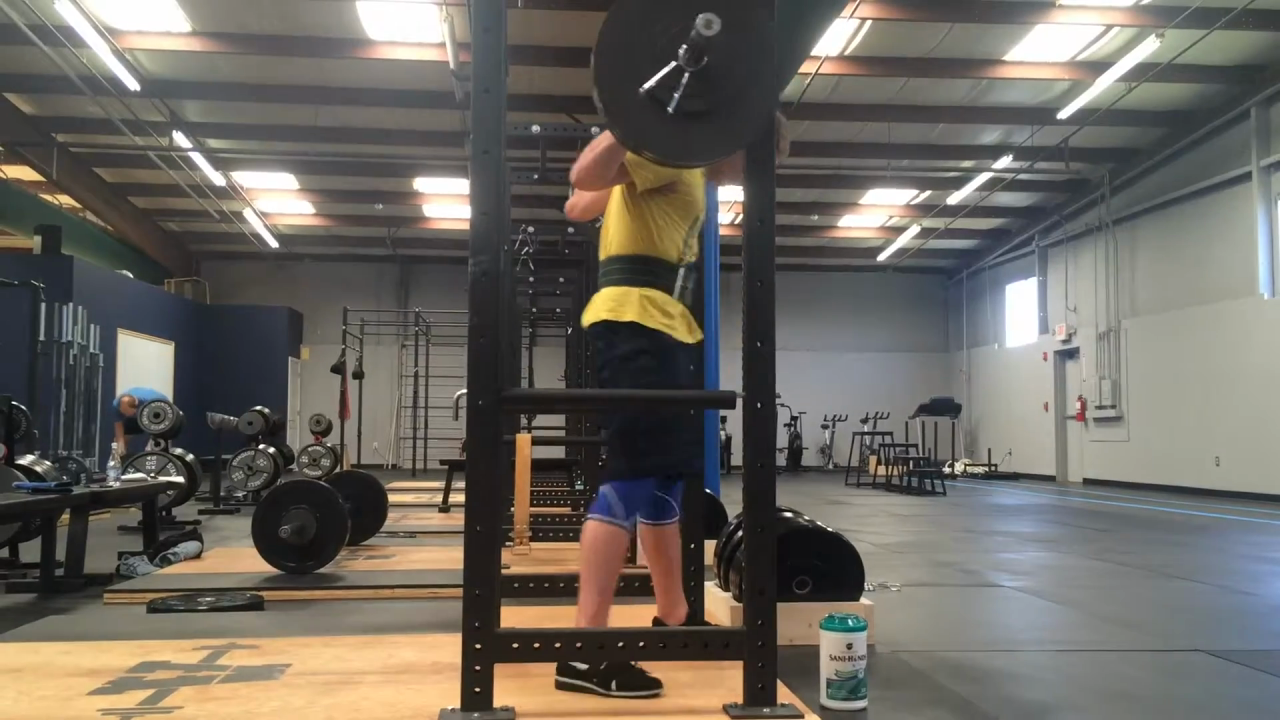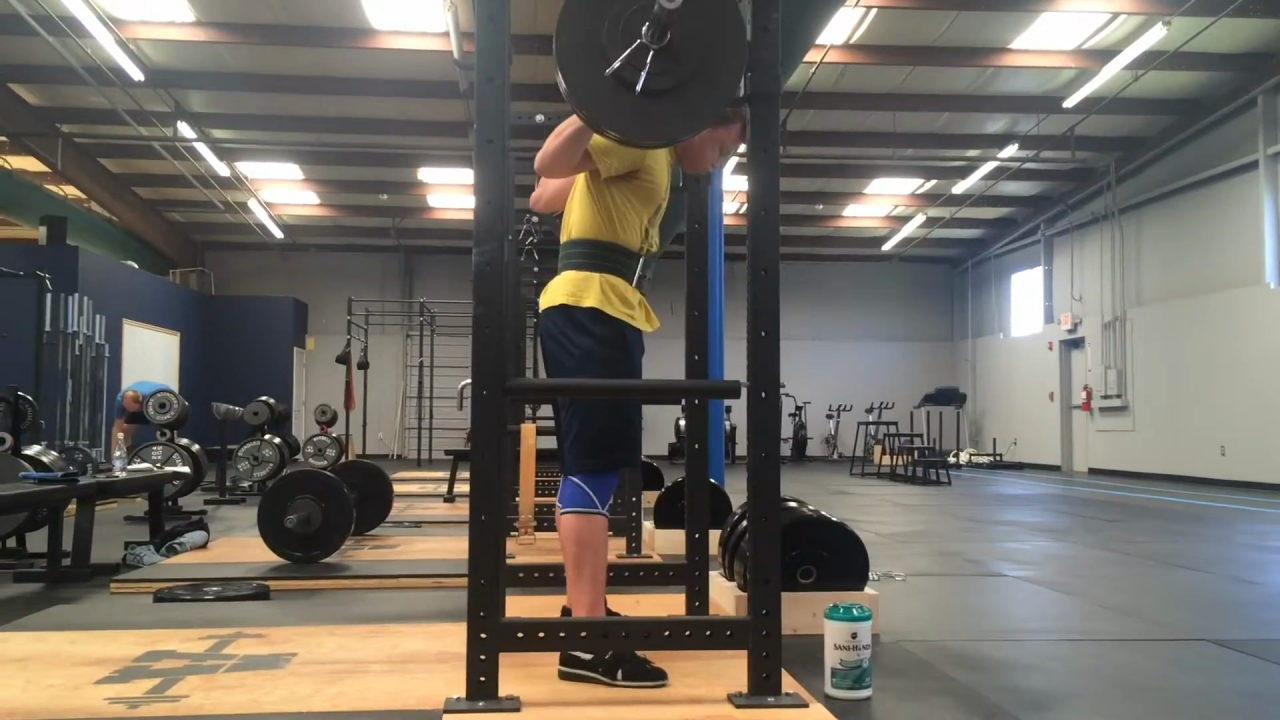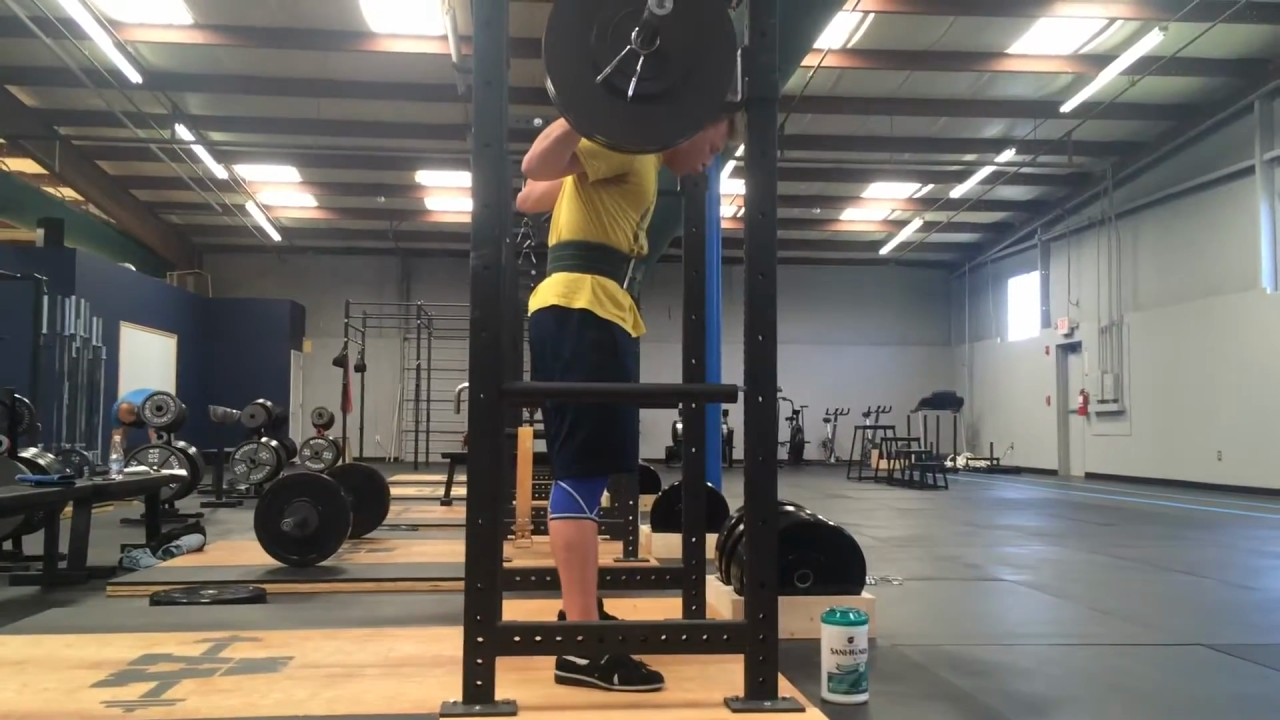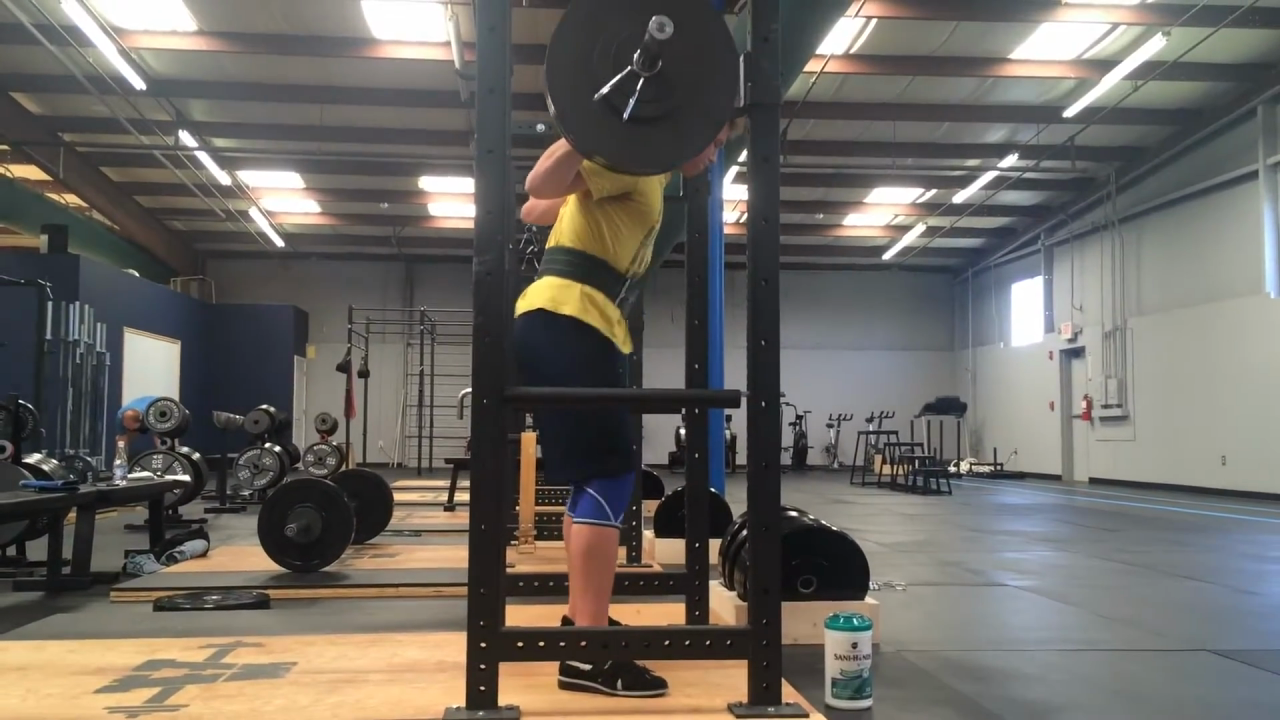
dt=1s
person 1, frame 1
left shoulder: (675, 170)
left elbow: (578, 206)
right elbow: (584, 176)
left hip: (649, 328)
right hip: (635, 324)
left knee: (663, 479)
right knee: (631, 482)
left ankle: (674, 617)
person 1, frame 2
left shoulder: (643, 158)
left elbow: (543, 197)
right elbow: (549, 162)
left hip: (592, 313)
right hip: (591, 310)
left knee: (591, 466)
right knee: (593, 467)
left ankle: (584, 610)
right ankle: (586, 643)
person 1, frame 3
left shoulder: (631, 159)
left elbow: (530, 198)
right elbow: (536, 165)
left hip: (581, 313)
right hip: (582, 311)
left knee: (584, 471)
right knee: (583, 472)
left ankle: (581, 613)
right ankle: (583, 647)
person 1, frame 4
left shoulder: (635, 175)
left elbow: (533, 209)
right elbow: (540, 182)
left hip: (563, 322)
right hip: (566, 320)
left knee: (594, 476)
right knee: (605, 476)
left ankle: (583, 620)
right ankle: (589, 654)
